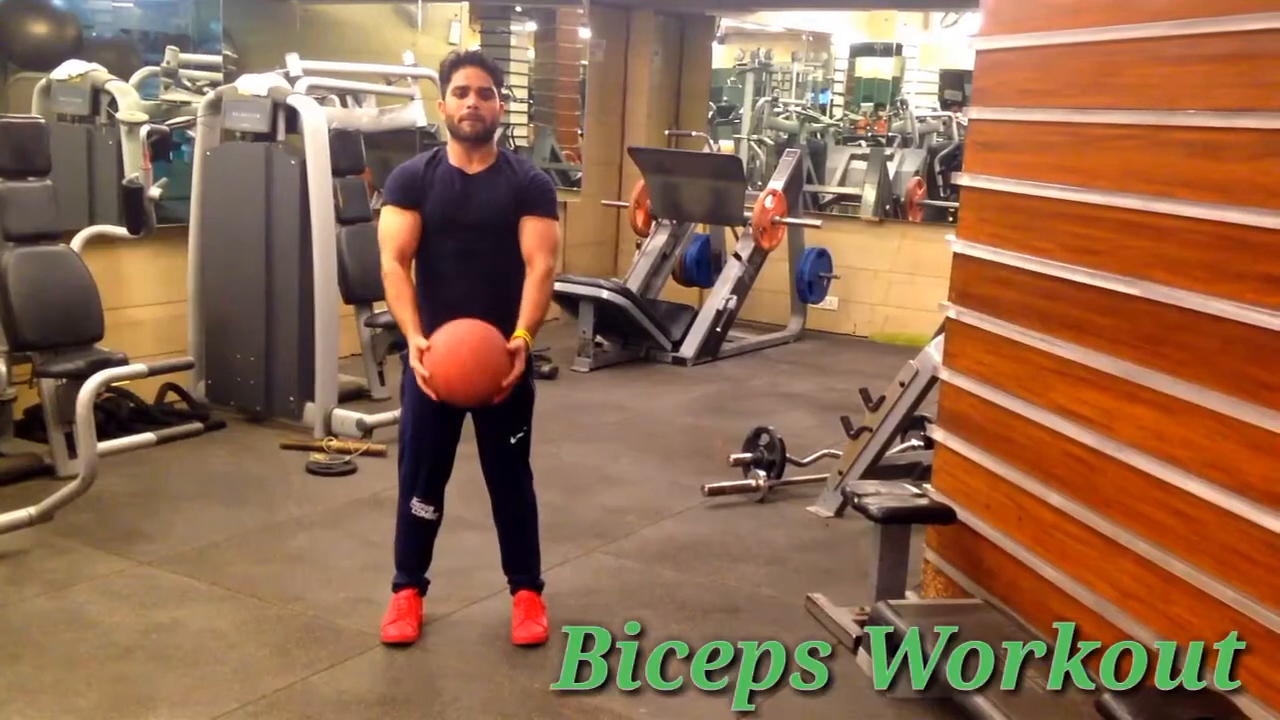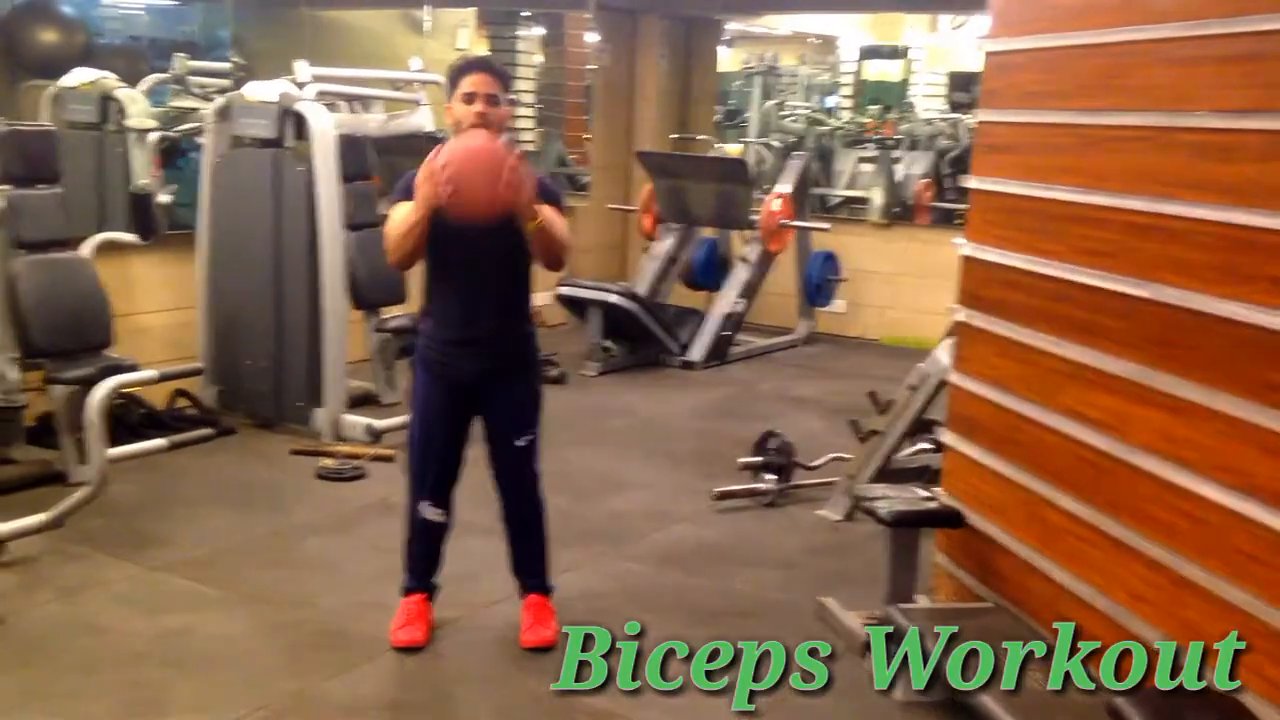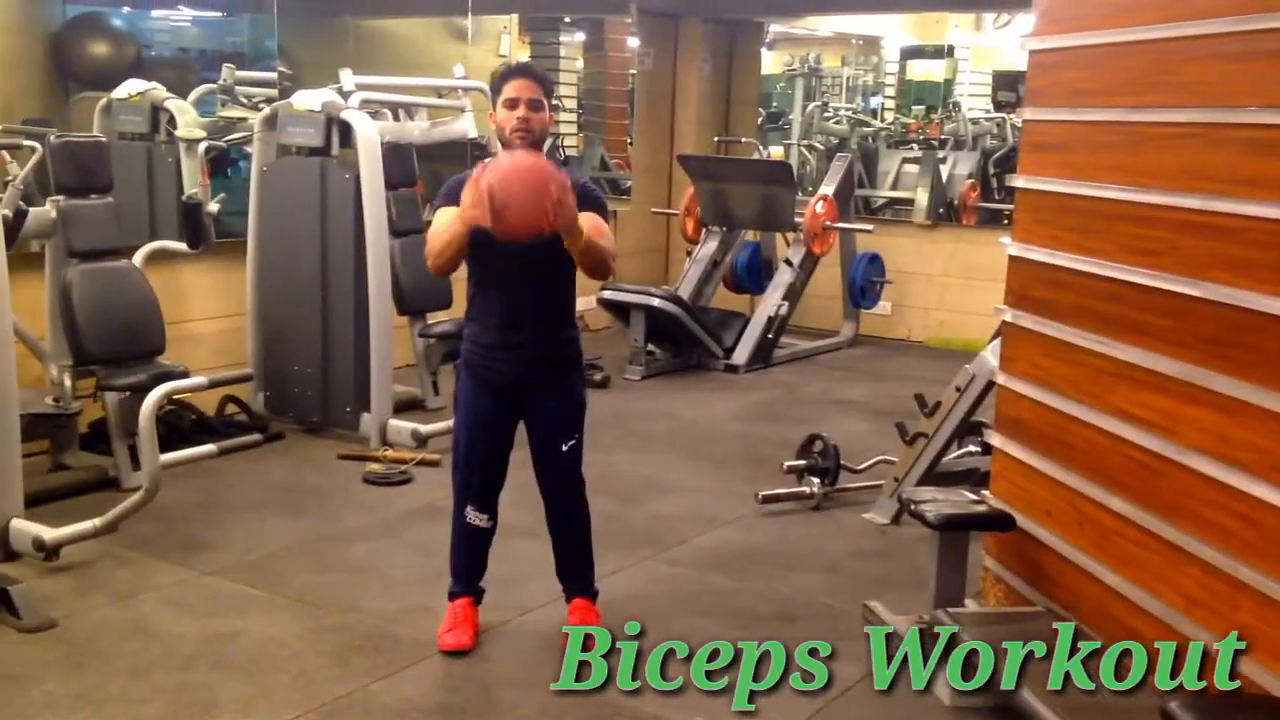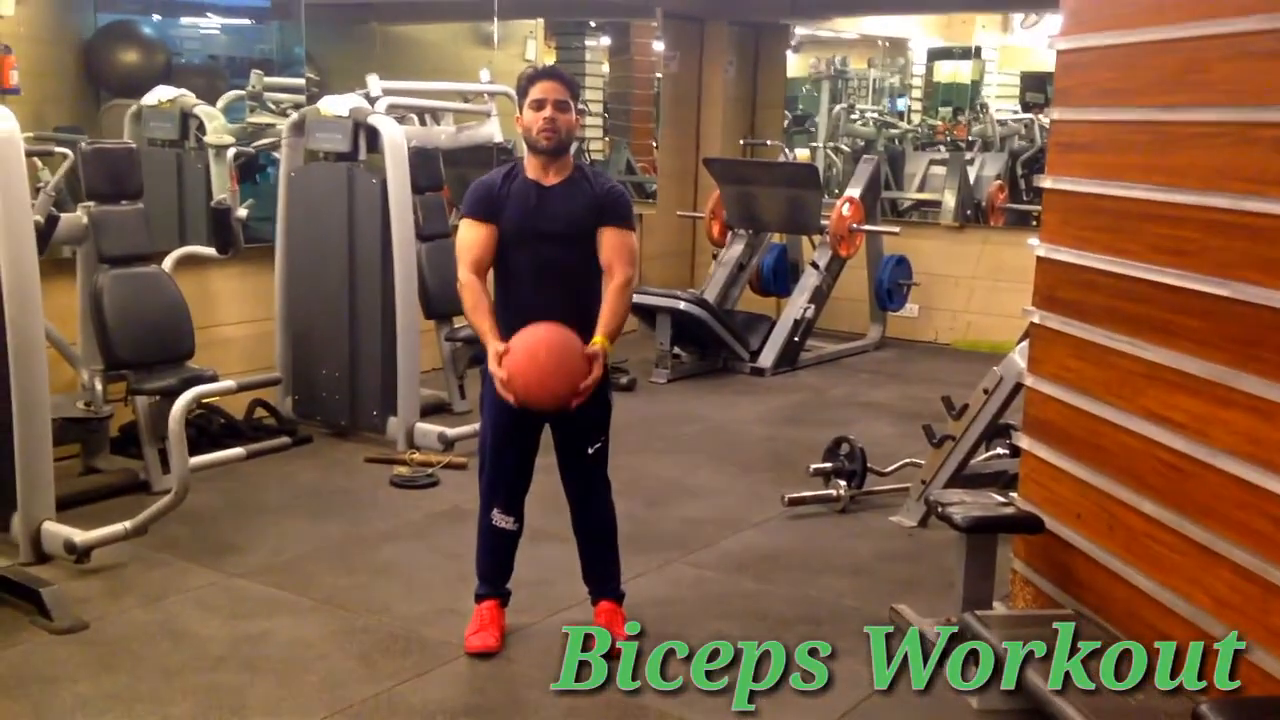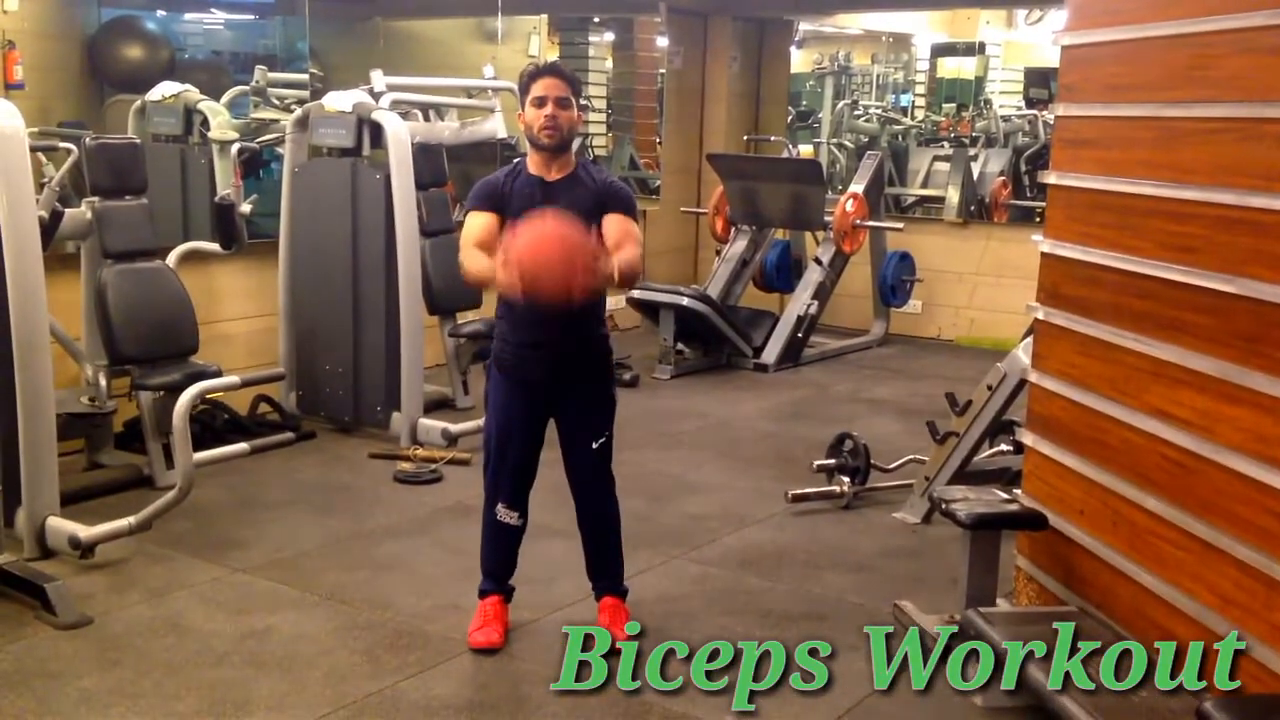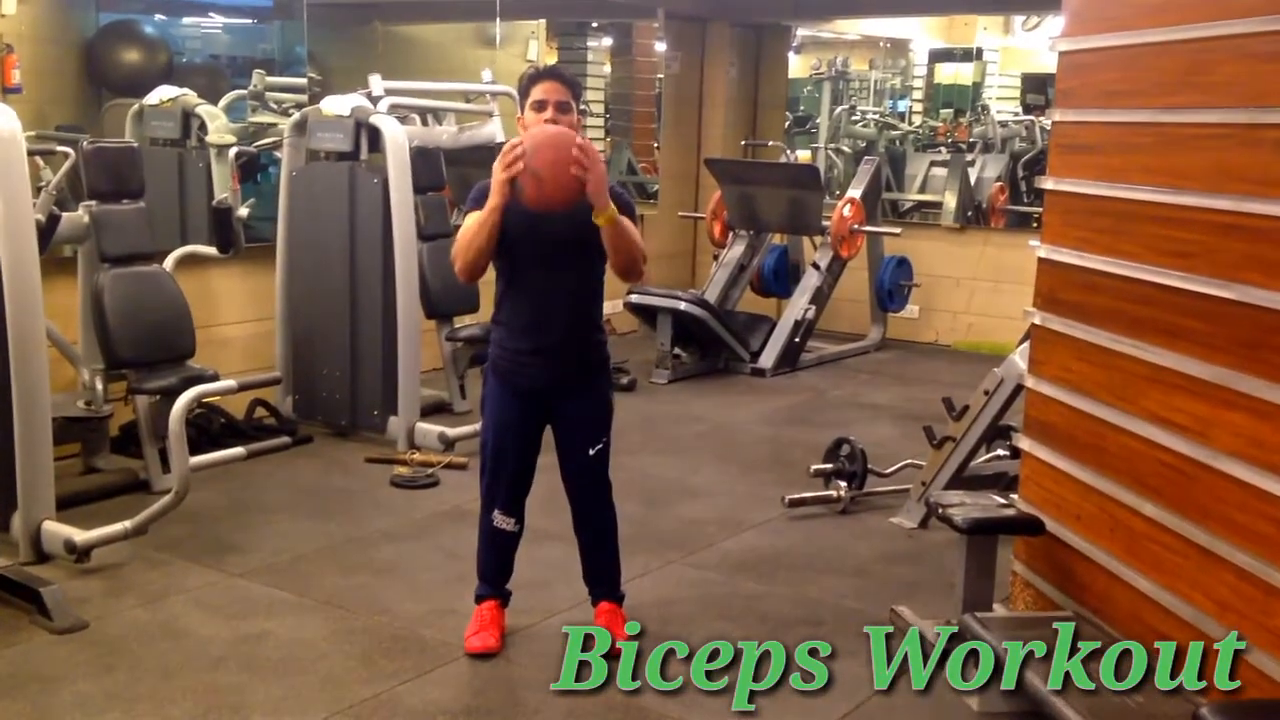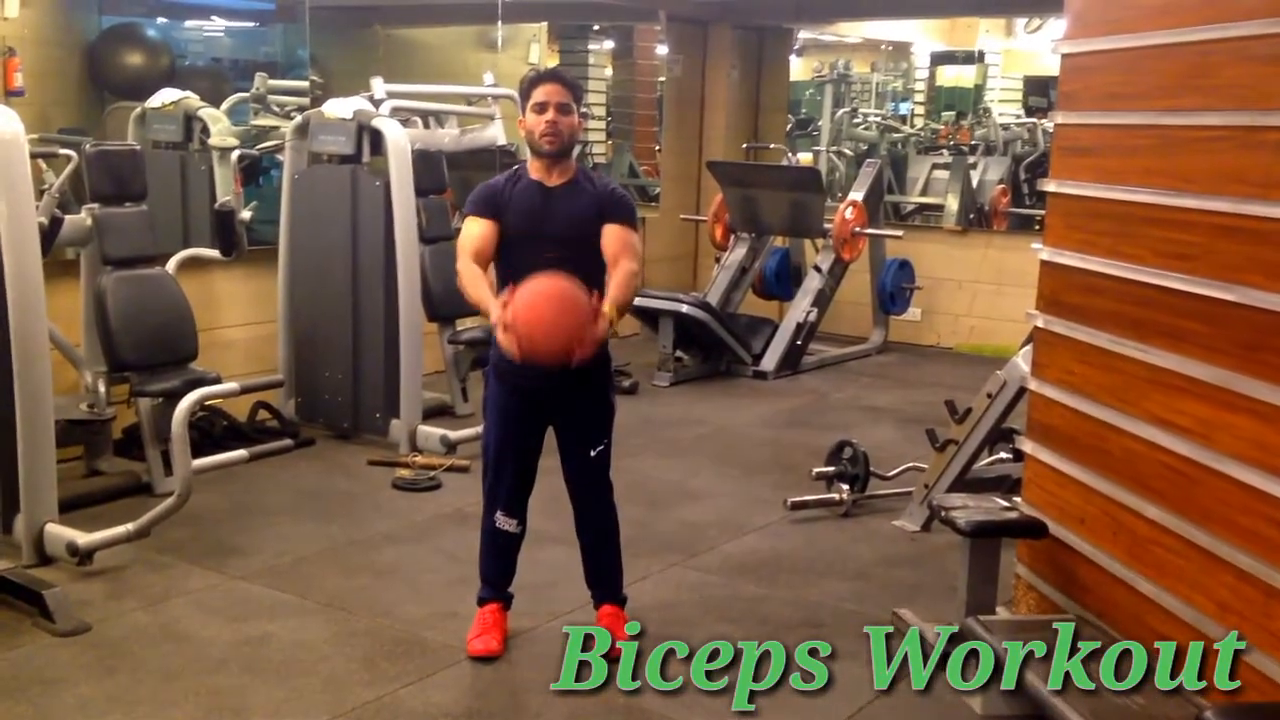
dt=0.7s
person 1, frame 1
left shoulder: (529, 183)
right shoulder: (411, 178)
left elbow: (540, 265)
right elbow: (394, 262)
left wrist: (521, 340)
right wrist: (414, 338)
left hip: (505, 356)
right hip: (432, 353)
left knee: (511, 478)
right knee: (420, 477)
left ankle: (526, 590)
right ankle: (408, 589)
person 1, frame 2
left shoulder: (531, 183)
right shoulder: (421, 181)
left elbow: (558, 254)
right elbow: (395, 252)
left wrist: (526, 210)
right wrist: (427, 205)
left hip: (511, 360)
right hip: (441, 357)
left knee: (520, 480)
right knee: (430, 480)
left ankle: (536, 594)
right ankle: (417, 593)
person 1, frame 3
left shoulder: (578, 190)
right shoulder: (463, 187)
left elbow: (605, 261)
right elbow: (435, 257)
left wrist: (572, 232)
right wrist: (468, 222)
left hip: (556, 365)
right hip: (485, 363)
left knee: (565, 485)
right knee: (474, 486)
left ankle: (581, 598)
right ankle: (463, 598)
person 1, frame 4
left shoulder: (605, 195)
right shoulder: (489, 192)
left elbow: (620, 275)
right elbow: (470, 273)
left wrist: (601, 344)
right wrist: (492, 343)
left hip: (581, 369)
right hip: (510, 368)
left knee: (590, 488)
right knee: (501, 488)
left ankle: (607, 601)
right ankle: (490, 600)
person 1, frame 5
left shoulder: (606, 190)
right shoulder: (494, 190)
left elbow: (633, 260)
right elbow: (468, 259)
left wrist: (606, 270)
right wrist: (497, 270)
left hip: (586, 364)
right hip: (516, 363)
left knee: (594, 484)
right knee: (505, 484)
left ankle: (611, 597)
right ankle: (493, 596)
person 1, frame 6
left shoulder: (606, 194)
right shoulder: (491, 191)
left elbow: (633, 268)
right elbow: (464, 268)
left wrist: (600, 202)
right wrist: (498, 200)
left hip: (583, 372)
right hip: (512, 370)
left knee: (592, 491)
right knee: (501, 492)
left ankle: (607, 603)
right ankle: (490, 602)
person 1, frame 7
left shoulder: (607, 198)
right shoulder: (494, 195)
left elbow: (625, 266)
right elbow: (468, 264)
left wrist: (605, 316)
right wrist: (495, 310)
left hip: (586, 371)
right hip: (513, 371)
left knee: (593, 491)
right knee: (505, 492)
left ankle: (610, 605)
right ankle: (493, 603)
